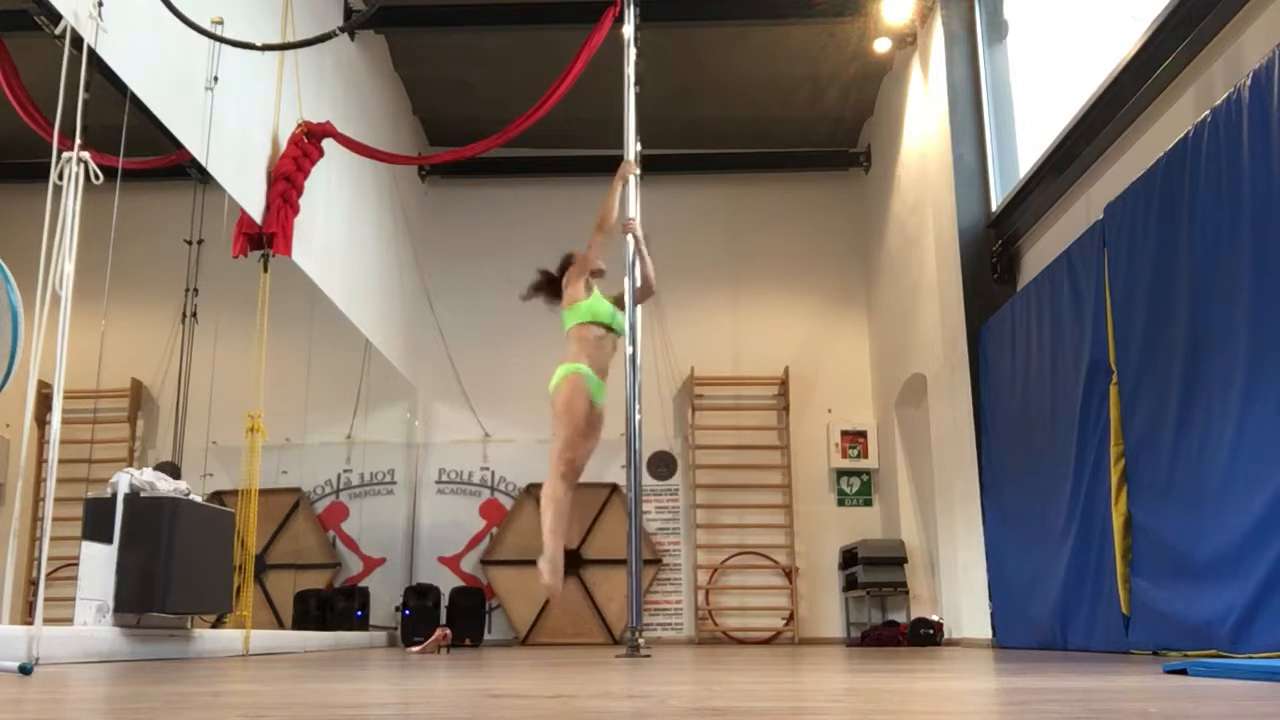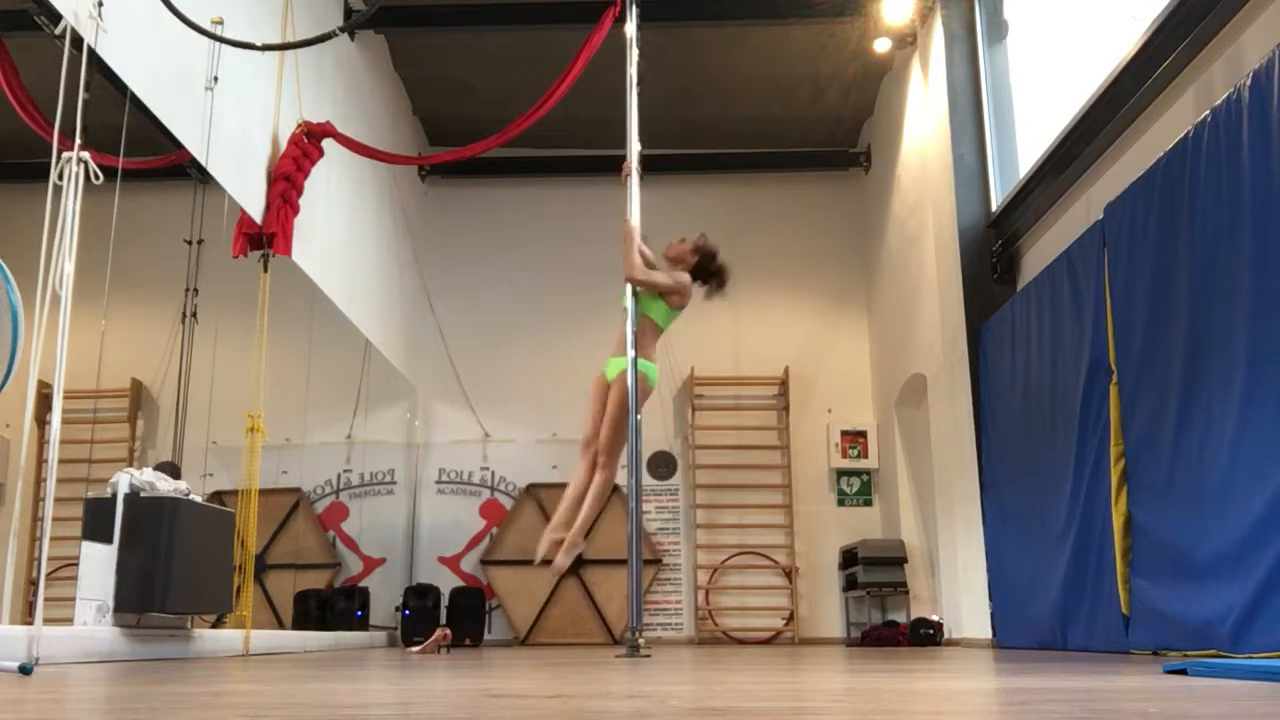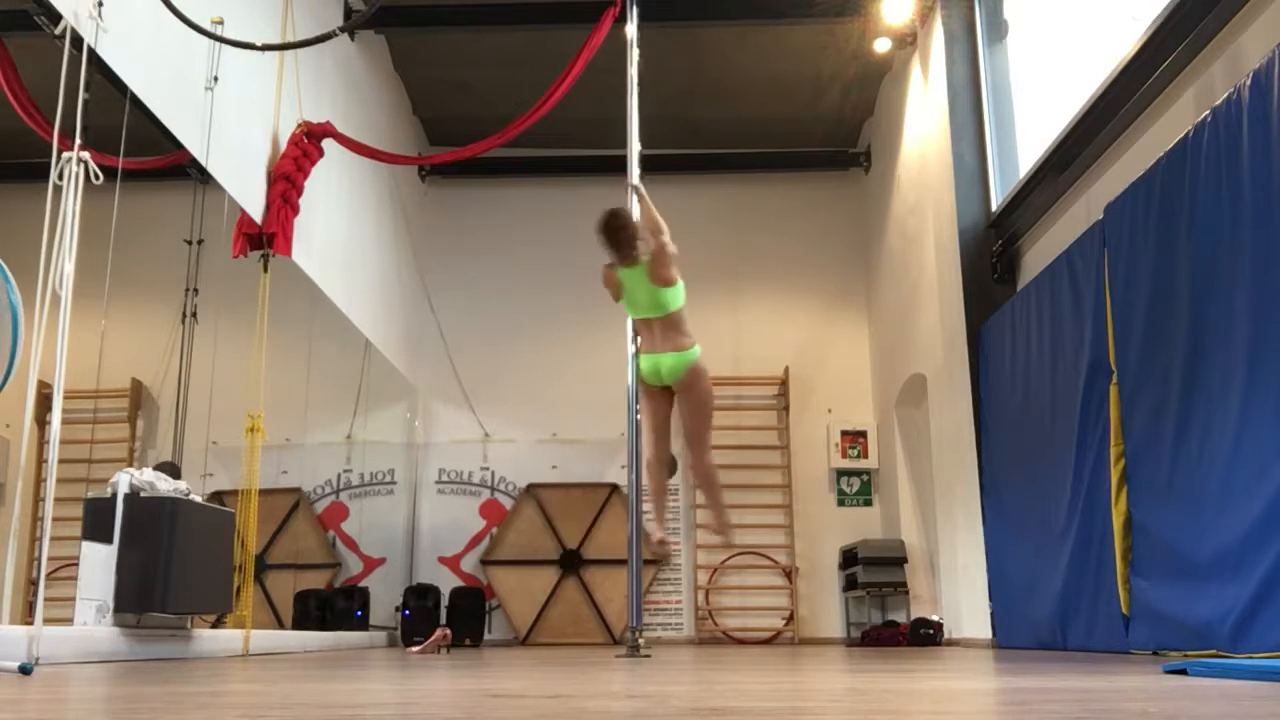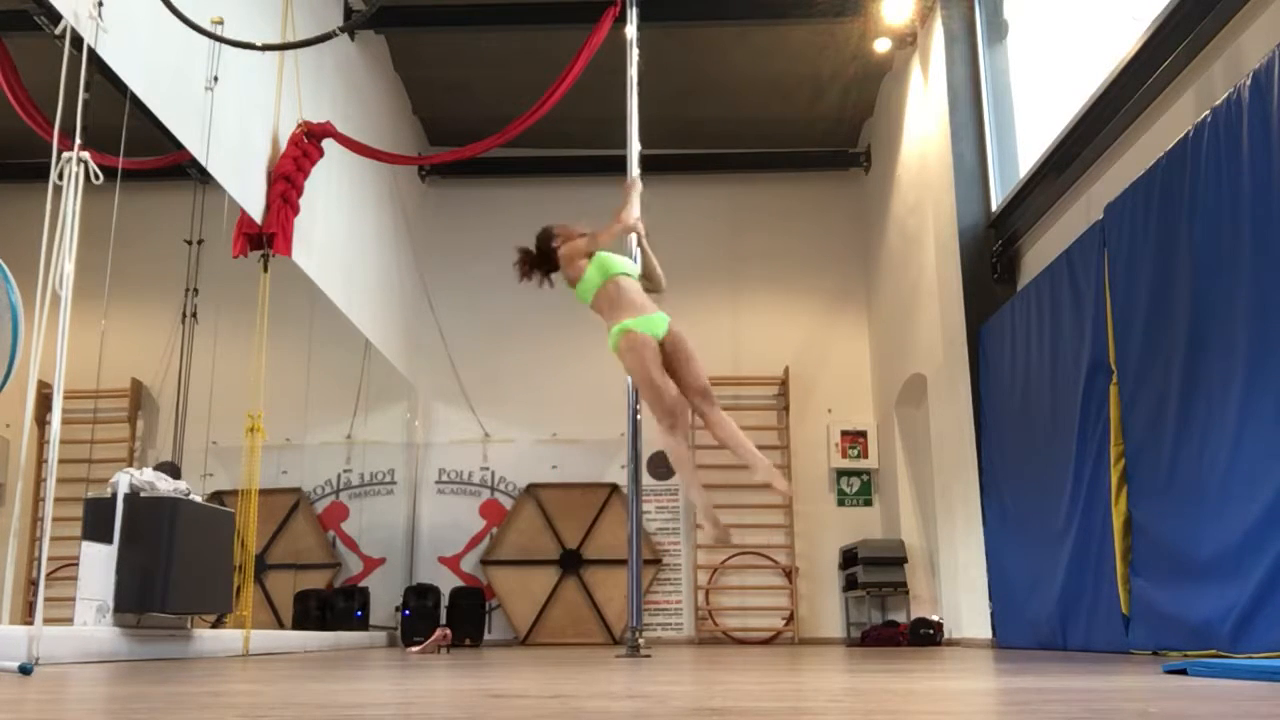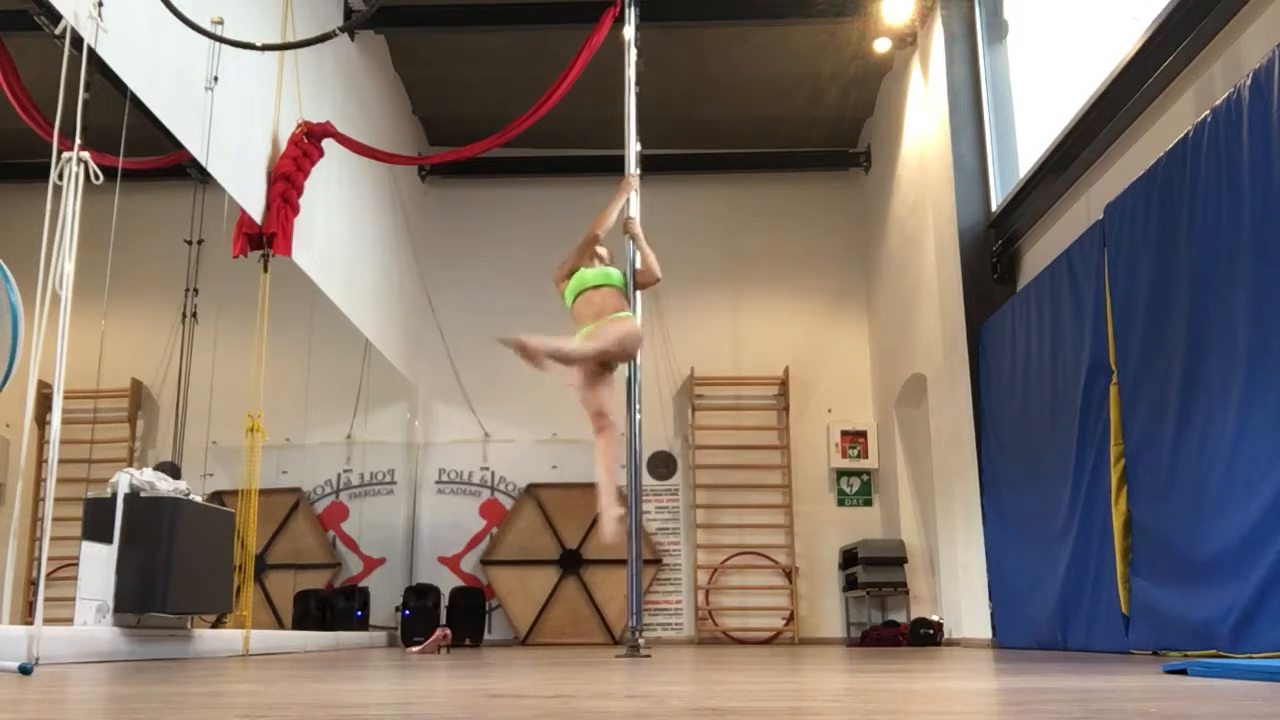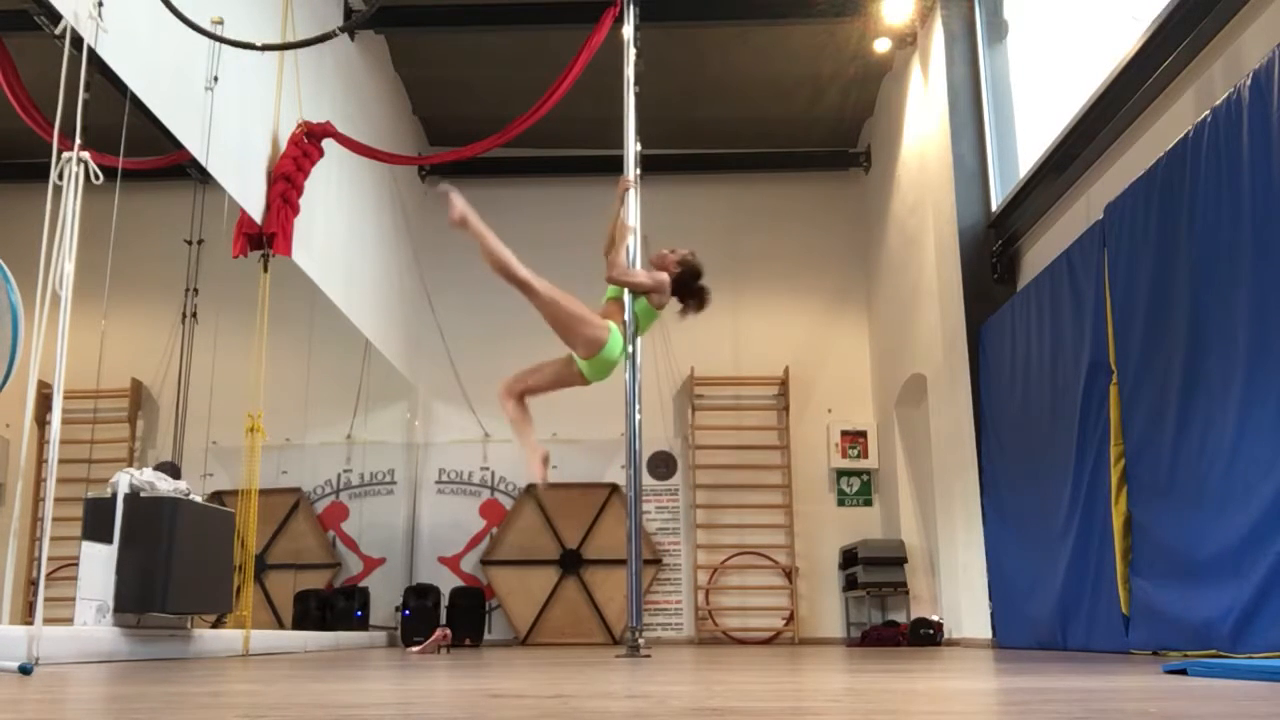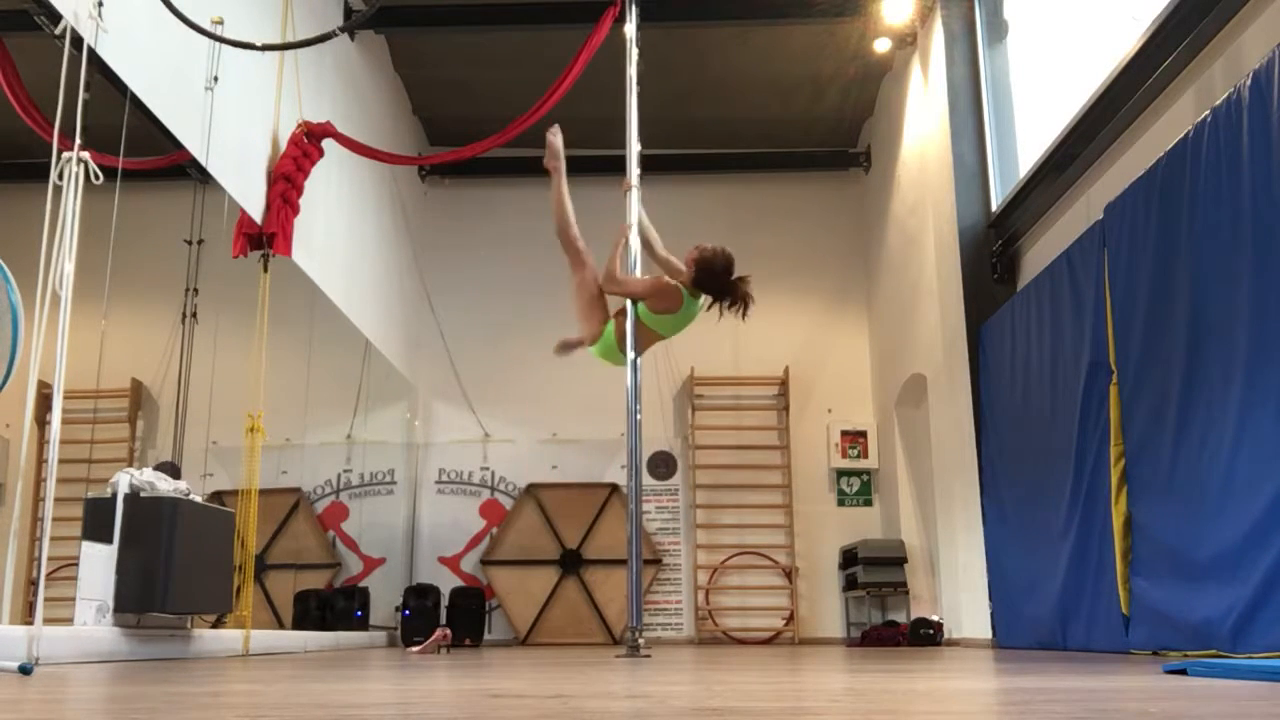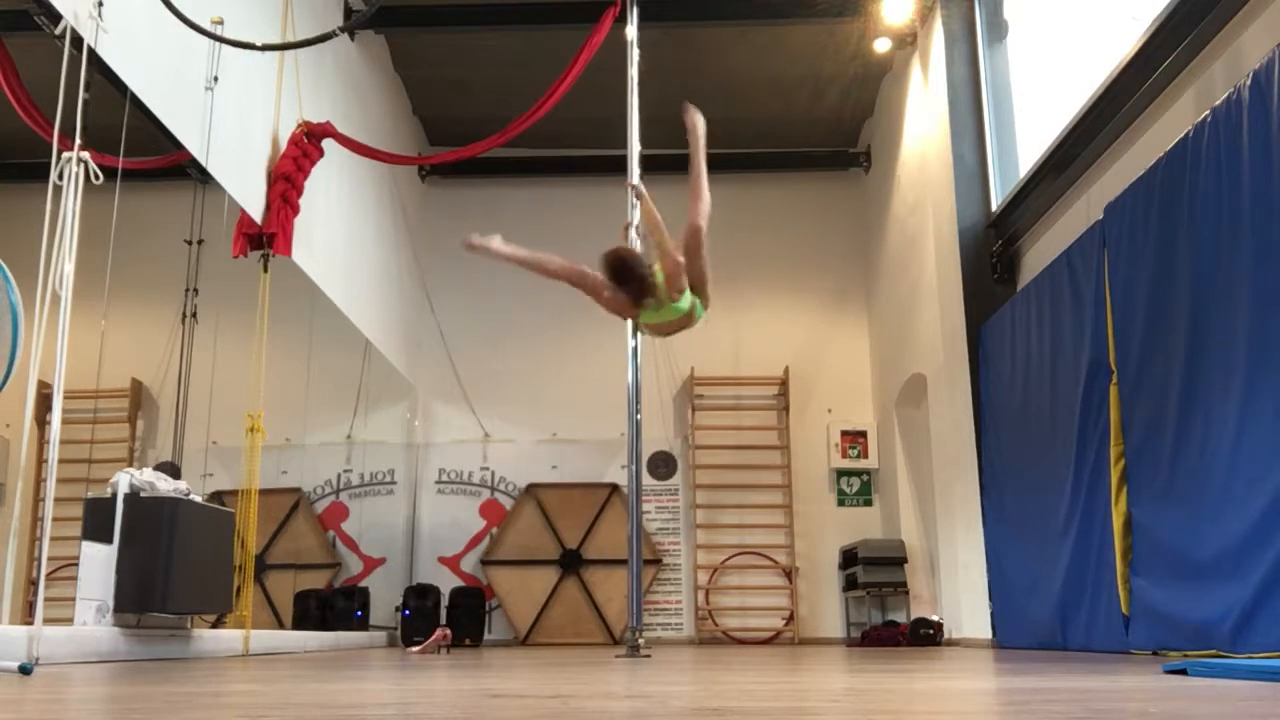
dt=0.4s
person 1, frame 1
left shoulder: (607, 303)
right shoulder: (574, 282)
left elbow: (647, 287)
right elbow: (601, 228)
left wrist: (638, 241)
right wrist: (620, 178)
left hip: (590, 389)
right hip: (575, 379)
left knee: (569, 473)
right knee: (562, 469)
left ankle: (554, 559)
right ankle: (550, 553)
person 1, frame 2
left shoulder: (681, 283)
right shoulder: (658, 276)
left elbow: (633, 272)
right elbow: (635, 243)
left wrist: (631, 238)
right wrist: (629, 186)
left hip: (636, 369)
right hip: (613, 367)
left knee: (606, 454)
right knee: (590, 448)
left ankle: (575, 536)
right ankle: (559, 526)
person 1, frame 3
left shoulder: (612, 275)
right shoulder: (663, 258)
right elbow: (662, 235)
left wrist: (622, 245)
right wrist: (643, 198)
left hip: (647, 364)
right hip: (685, 360)
left knee: (657, 450)
right knee: (699, 449)
left ankle: (659, 527)
right ankle: (720, 522)
person 1, frame 4
left shoulder: (599, 262)
right shoulder: (570, 255)
left elbow: (657, 284)
right elbow: (623, 222)
left wrist: (641, 239)
right wrist: (633, 191)
left hip: (659, 324)
right hip: (630, 333)
left knee: (704, 399)
right knee: (670, 416)
left ankle: (760, 465)
right ankle: (702, 505)
person 1, frame 5
left shoulder: (620, 274)
right shoulder: (568, 273)
left elbow: (653, 274)
right elbow: (595, 233)
left wrist: (637, 236)
right wrist: (623, 193)
left hip: (623, 329)
right hip: (586, 346)
left knee: (597, 341)
right knee: (602, 422)
left ankle: (542, 345)
right ankle: (608, 506)
person 1, frame 6
left shoulder: (661, 281)
right shoulder: (647, 279)
left elbow: (614, 273)
right elbow: (610, 251)
left wrist: (623, 239)
right wrist: (620, 201)
left hip: (600, 341)
right hip: (594, 356)
left knee: (524, 277)
right knee: (509, 390)
left ankle: (468, 217)
right ankle: (533, 453)
person 1, frame 7
left shoulder: (665, 289)
right shoulder: (698, 293)
left elbow: (610, 283)
right elbow: (657, 252)
left wrist: (620, 243)
left hip: (607, 341)
right hip: (624, 351)
left knee: (576, 248)
left ankle: (558, 167)
right ankle: (583, 339)
person 1, frame 8
left shoulder: (623, 303)
right shoulder: (675, 273)
right elbow: (660, 237)
right wrist: (644, 198)
left hip: (653, 325)
right hip: (693, 308)
left knee: (575, 274)
right knee: (697, 223)
left ankle: (500, 249)
right ankle: (697, 139)
